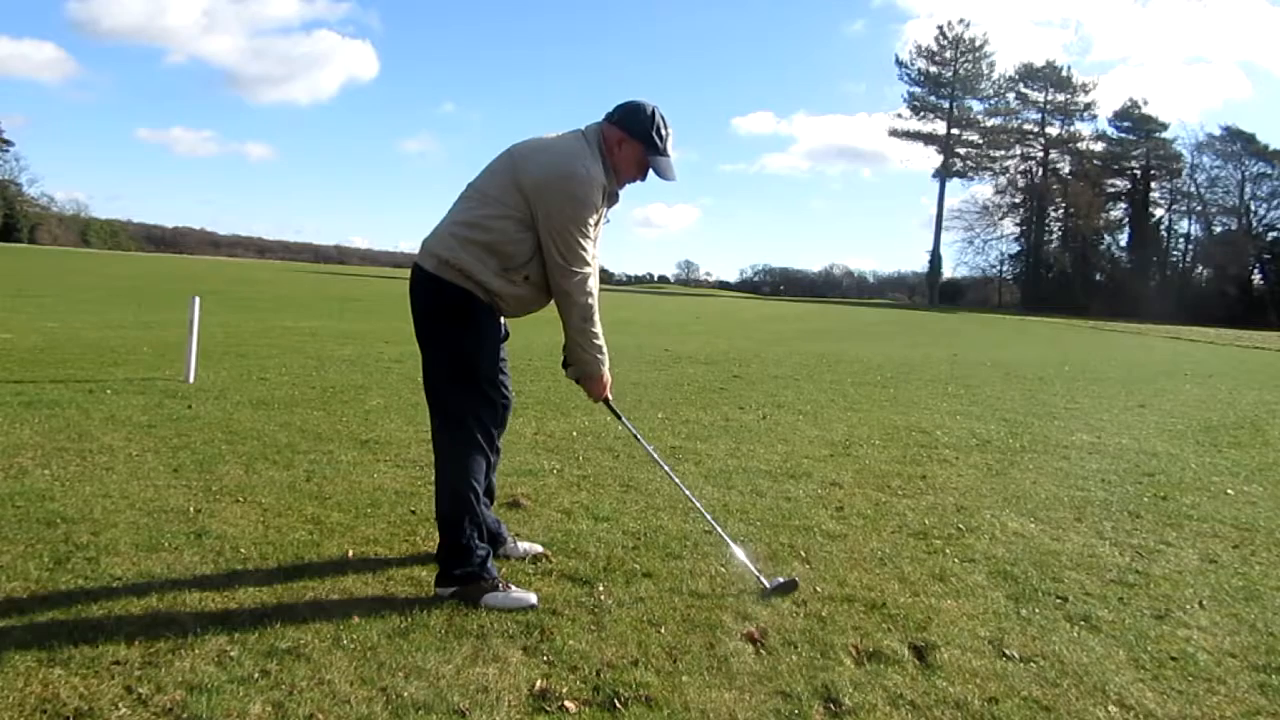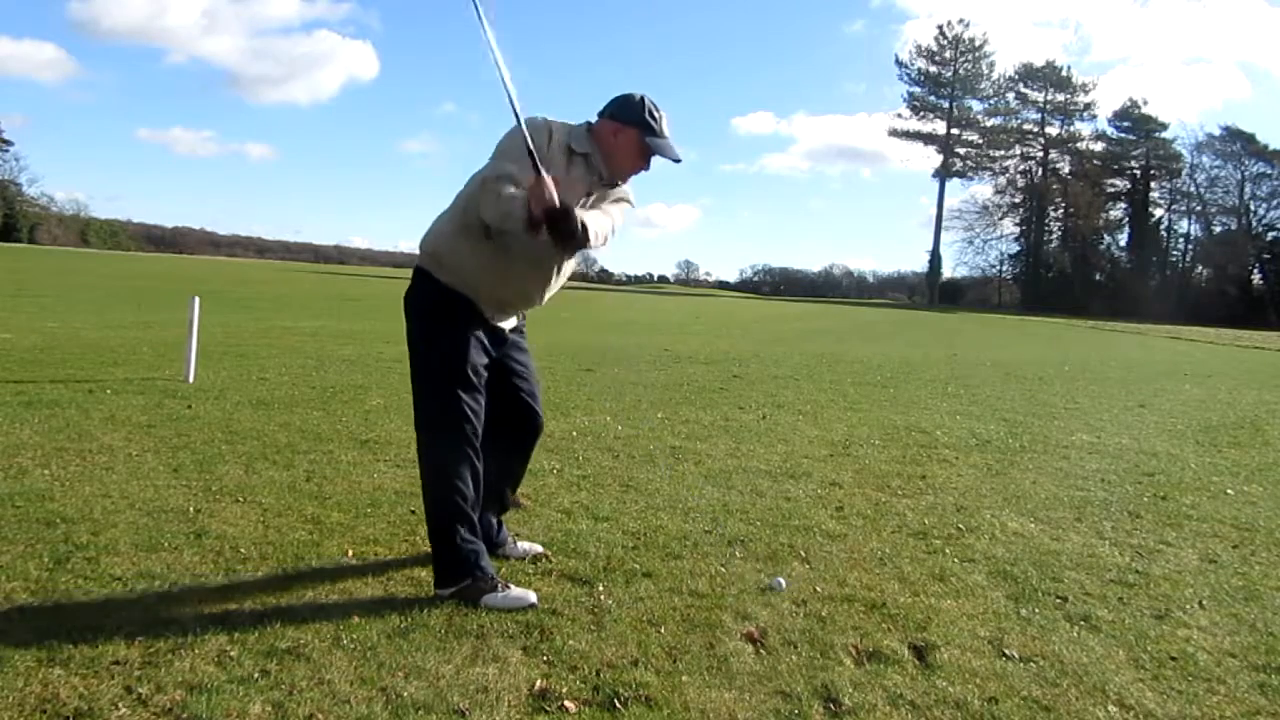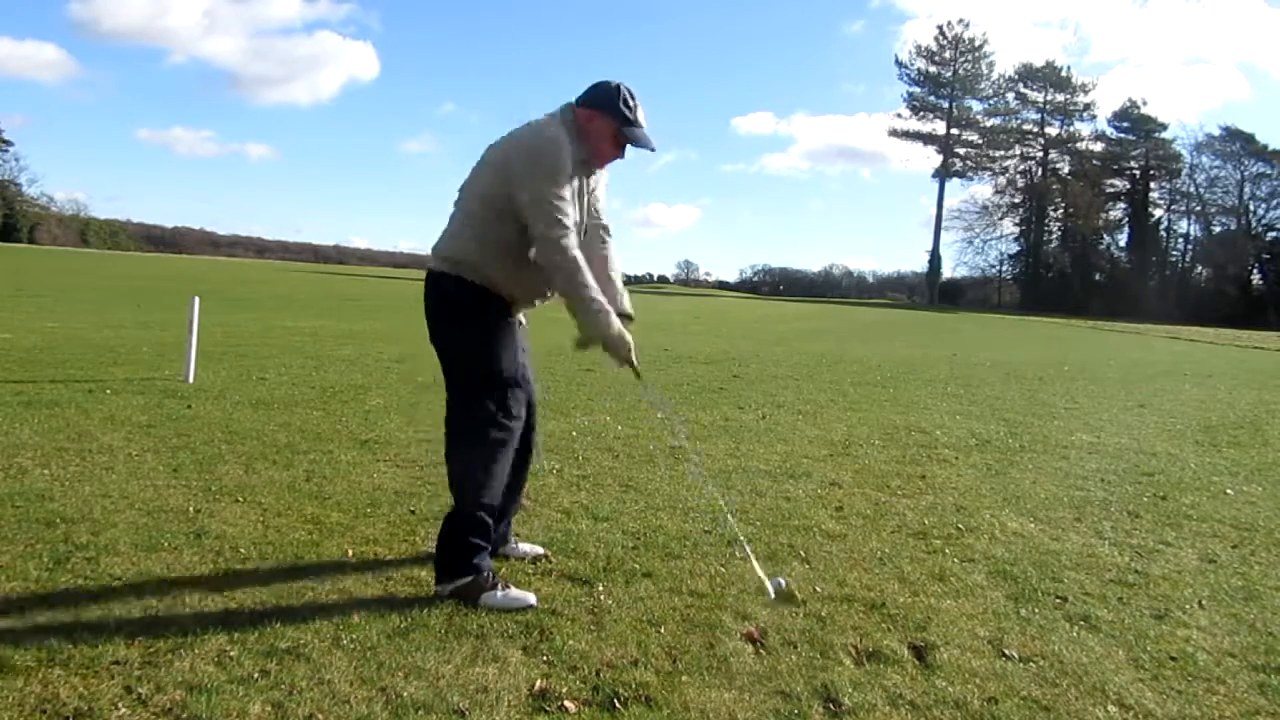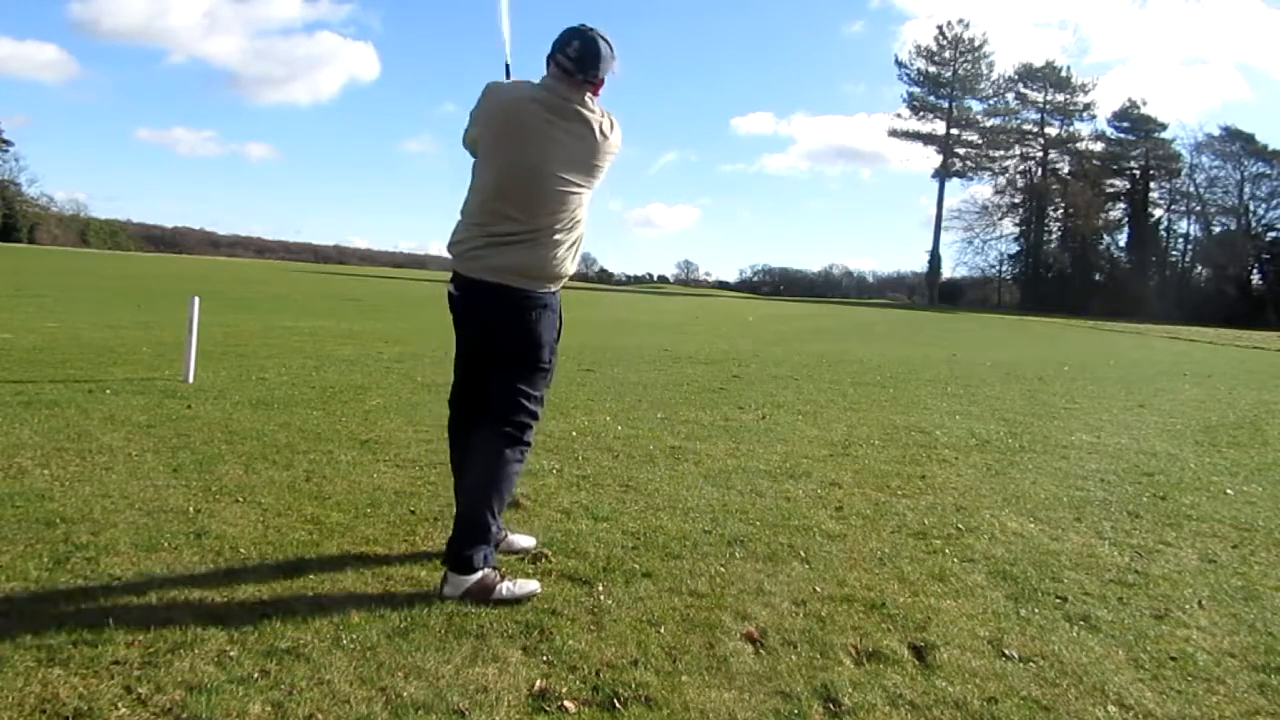
dt=0.5s
person 1, frame 1
left shoulder: (584, 167)
right shoulder: (574, 174)
left elbow: (581, 275)
right elbow: (573, 282)
left wrist: (583, 355)
right wrist: (593, 363)
left hip: (470, 293)
right hip: (453, 291)
left knee: (490, 412)
right knee: (468, 426)
left ankle: (481, 531)
right ankle: (464, 571)
person 1, frame 2
left shoulder: (616, 195)
right shoulder: (543, 138)
left elbow: (588, 231)
right elbow: (496, 197)
left wrist: (562, 214)
right wrist: (528, 206)
left hip: (500, 312)
right hip: (447, 295)
left knee: (519, 422)
right knee: (456, 432)
left ankle: (484, 531)
right ankle: (460, 570)
person 1, frame 3
left shoulder: (582, 167)
right shoulder: (549, 148)
left elbow: (596, 243)
right elbow: (559, 249)
left wrist: (617, 309)
right wrist: (603, 325)
left hip: (462, 290)
right hip: (475, 295)
left knee: (512, 416)
right knee: (493, 422)
left ankle: (489, 534)
right ankle: (462, 568)
person 1, frame 4
left shoulder: (500, 102)
right shoulder: (606, 136)
left hip: (470, 282)
right hip: (528, 297)
left knee: (473, 412)
right knee: (507, 426)
left ankle: (479, 530)
right ankle: (468, 565)
